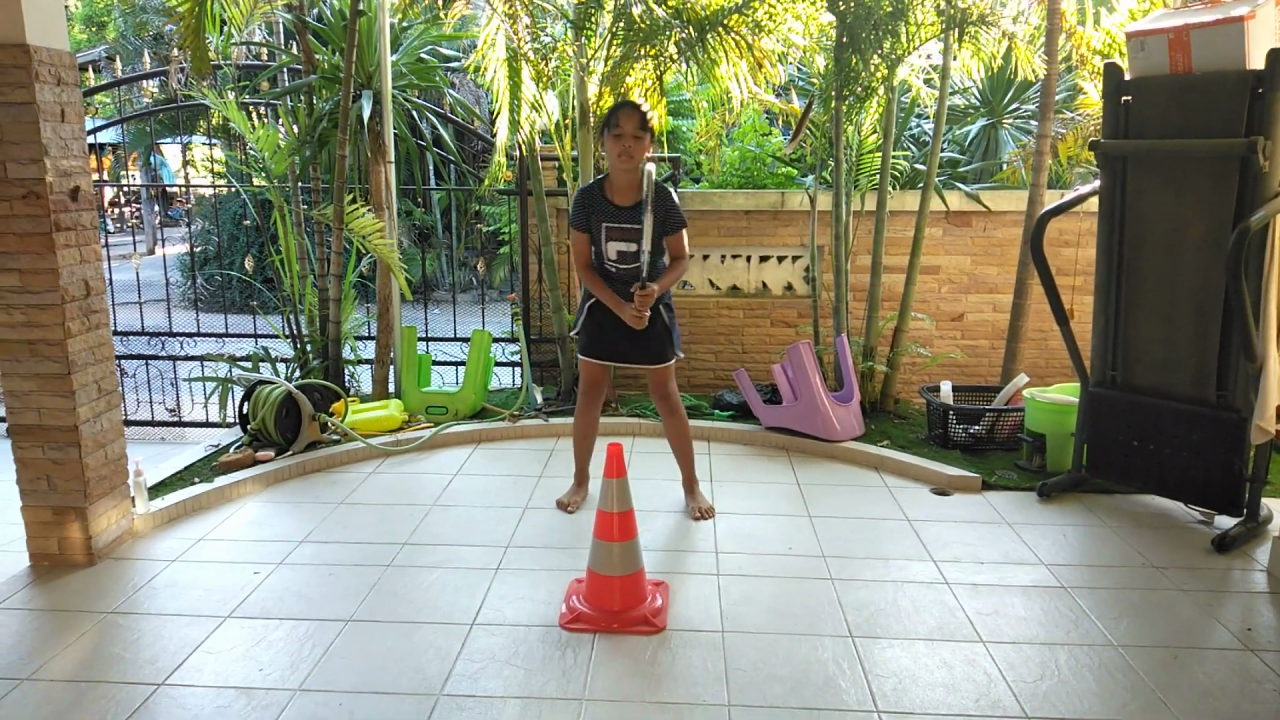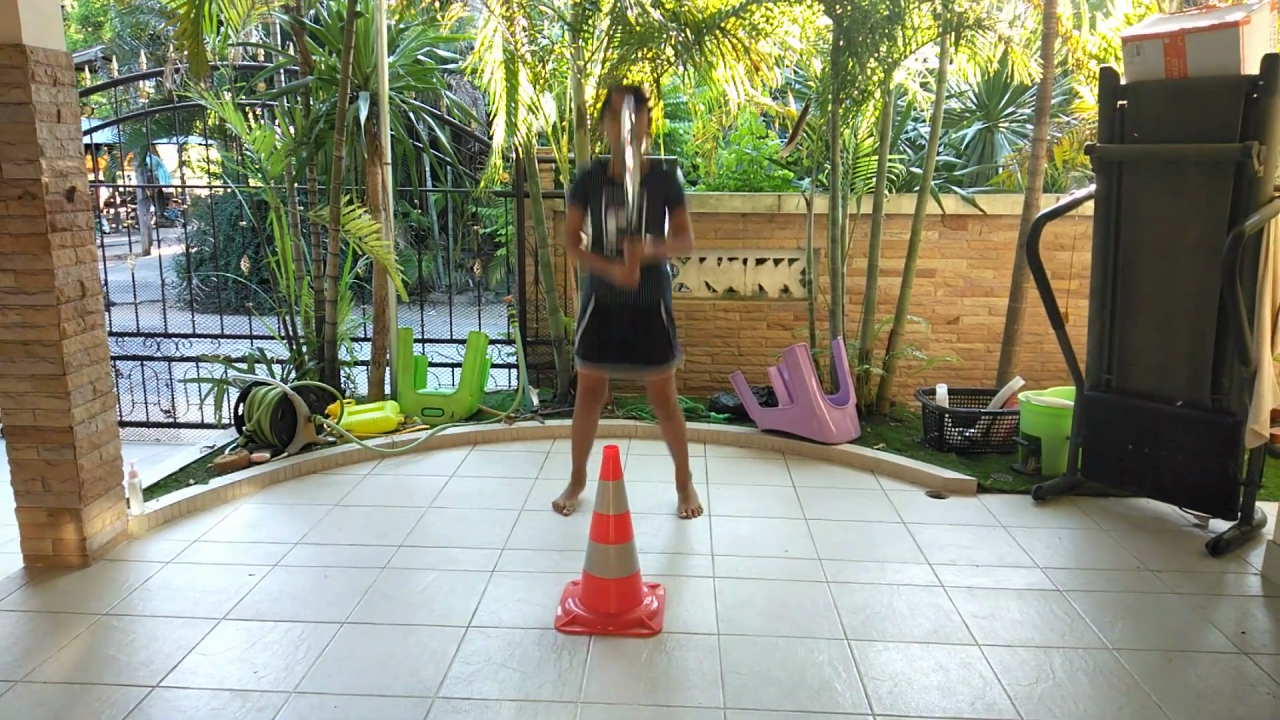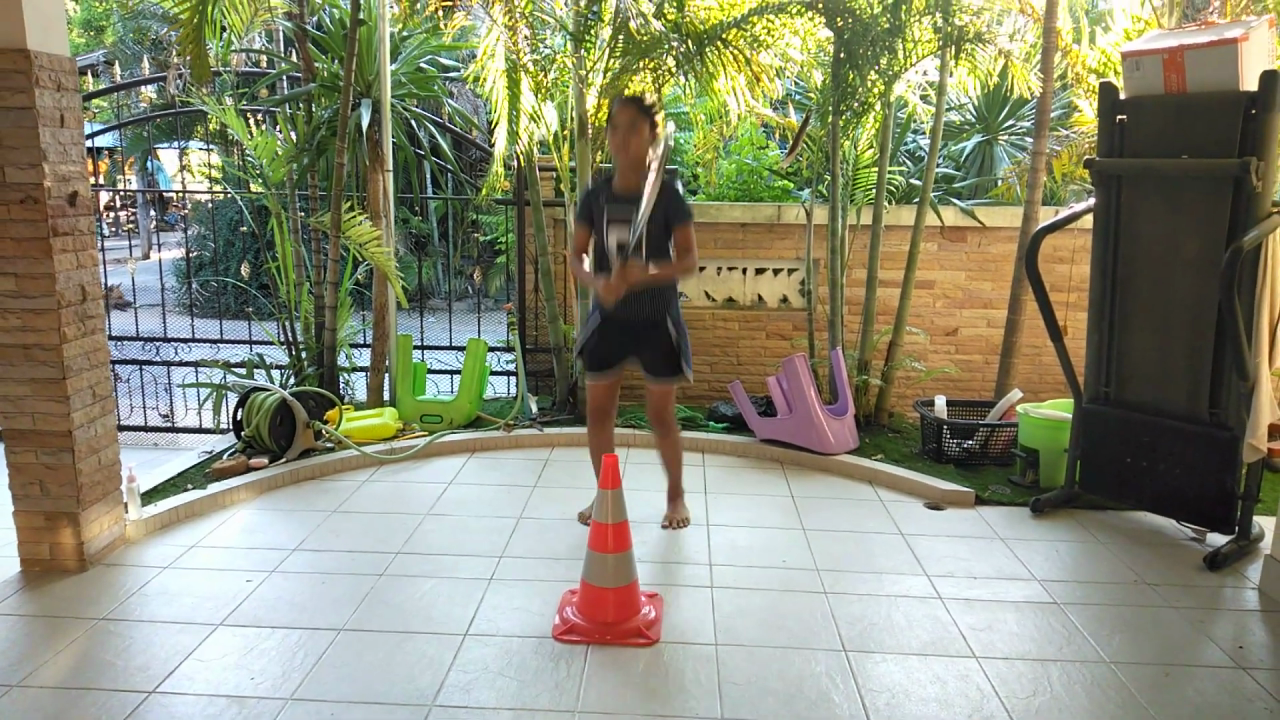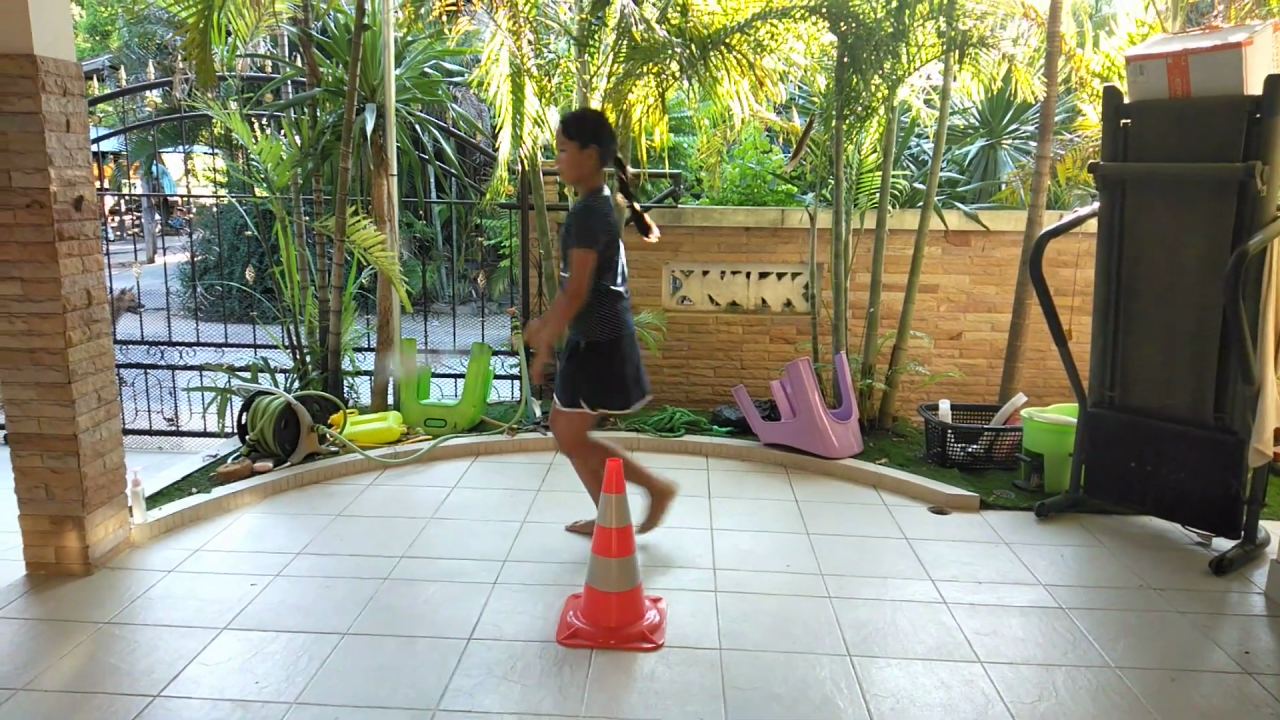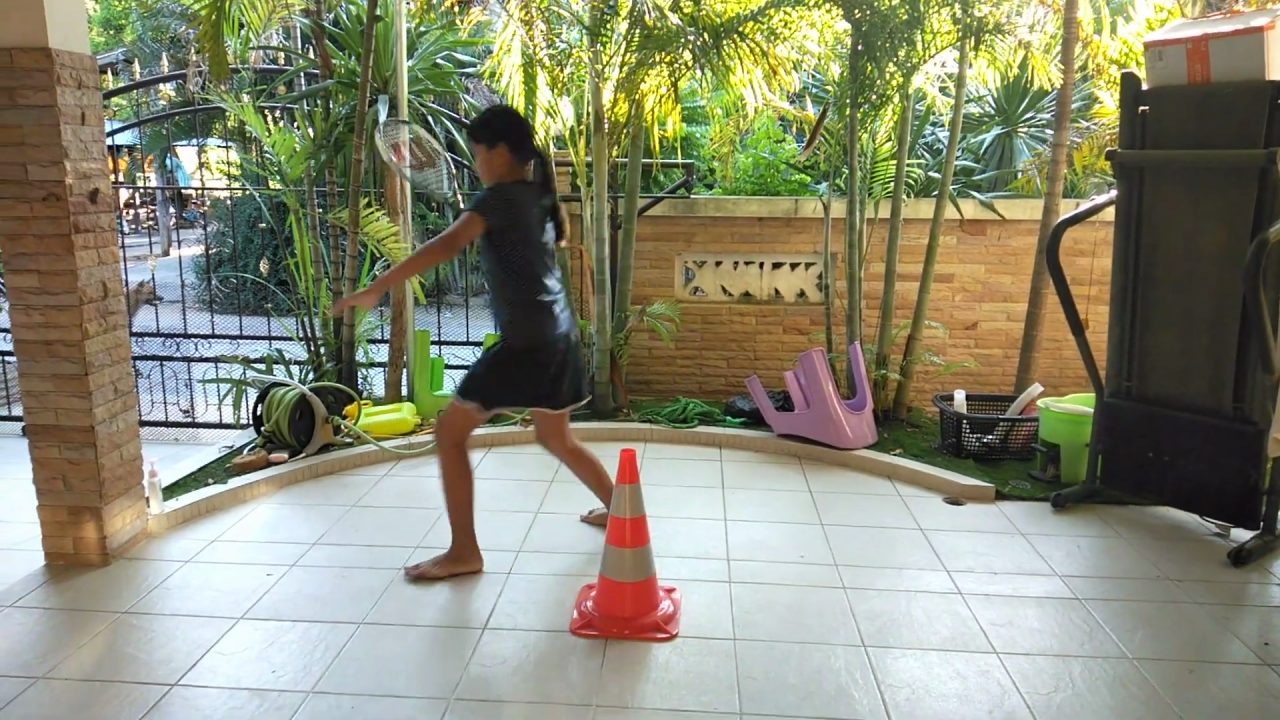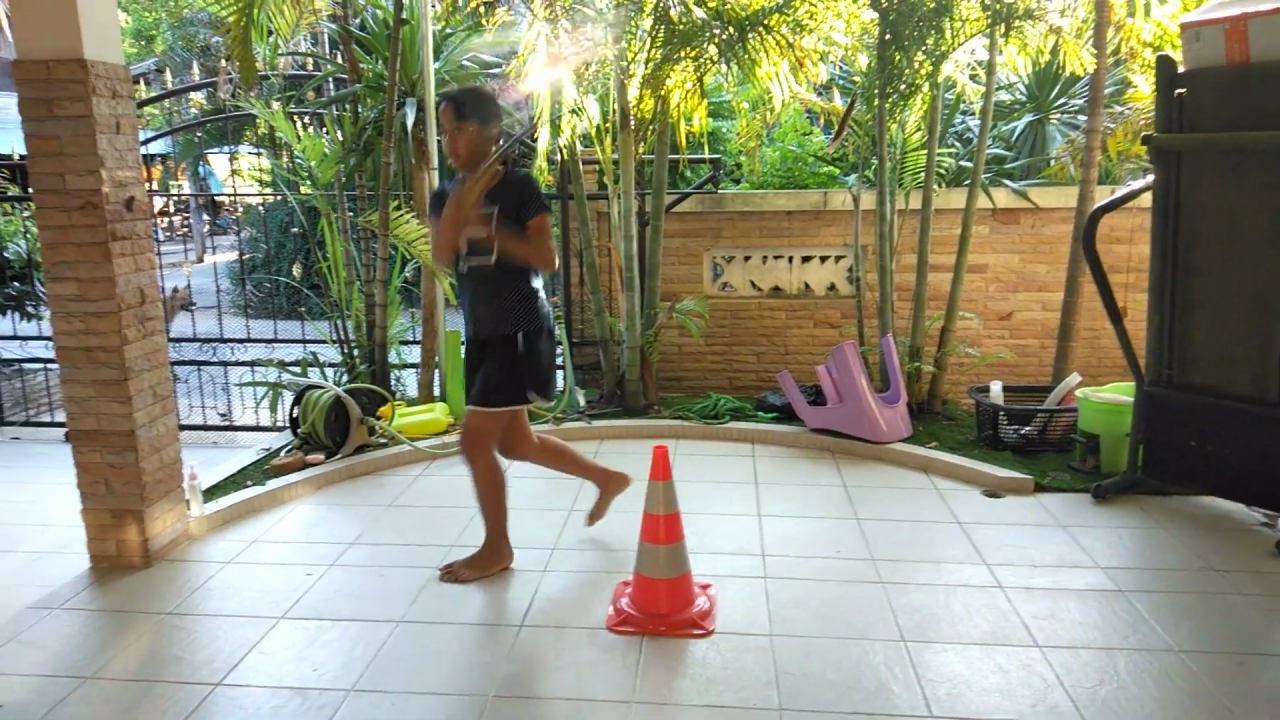
dt=0.4s
person 1, frame 1
left shoulder: (662, 199)
right shoulder: (587, 198)
left elbow: (680, 259)
right elbow: (582, 264)
left wrist: (657, 290)
right wrist: (619, 307)
left hip: (652, 307)
right hip: (602, 306)
left knee: (666, 398)
right knee: (589, 395)
left ankle: (691, 484)
right ankle: (581, 479)
person 1, frame 2
left shoulder: (663, 179)
right shoulder: (589, 179)
left elbow: (684, 239)
right elbow: (572, 241)
left wrist: (650, 249)
right wrist: (608, 267)
left hip: (652, 303)
right hip: (602, 302)
left knee: (664, 399)
right knee: (589, 396)
left ankle: (684, 480)
right ankle: (577, 480)
person 1, frame 3
left shoulder: (668, 195)
right shoulder: (596, 195)
left elbow: (687, 261)
right elbow: (577, 255)
left wrist: (643, 276)
right wrist: (596, 283)
left hip: (657, 318)
right hip: (610, 317)
left knee: (660, 416)
right knee: (598, 411)
left ankle: (675, 495)
person 1, frame 4
left shoulder: (589, 212)
right shoulder: (591, 207)
left elbow: (577, 291)
left wrist: (545, 339)
right wrist: (543, 326)
left hip: (600, 341)
right hip: (589, 338)
left knee: (573, 437)
right knee: (563, 430)
left ankle: (655, 488)
person 1, frame 5
left shoulder: (499, 198)
right shoulder: (537, 197)
left elbow: (445, 246)
left wrist: (377, 287)
left hip: (523, 345)
right hip: (554, 338)
left knee: (448, 432)
right knee: (556, 438)
left ankle: (464, 551)
person 1, frame 6
left shoulder: (519, 187)
right shoulder: (446, 197)
left elbow: (547, 259)
right elbow: (443, 258)
left wrist: (491, 231)
right wrist: (456, 222)
left hip: (520, 332)
right hip: (483, 335)
left knee: (478, 437)
right knee: (514, 442)
left ankle: (496, 548)
right ankle: (606, 478)
